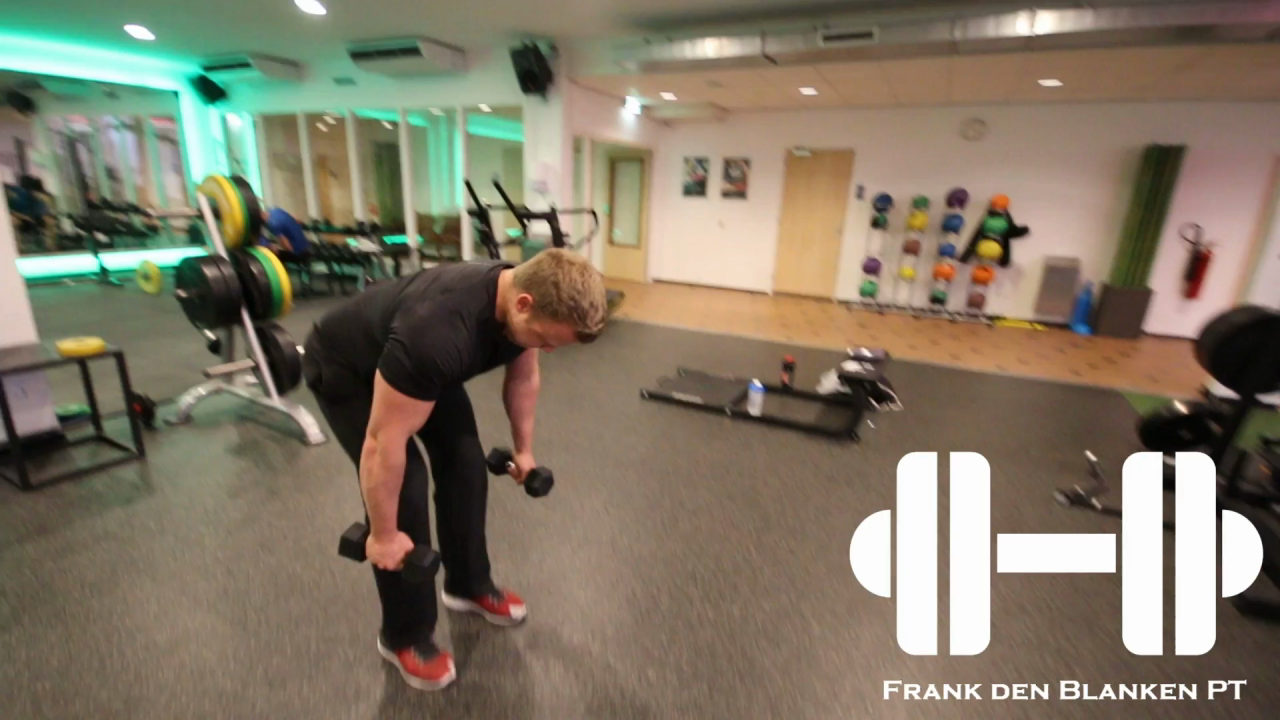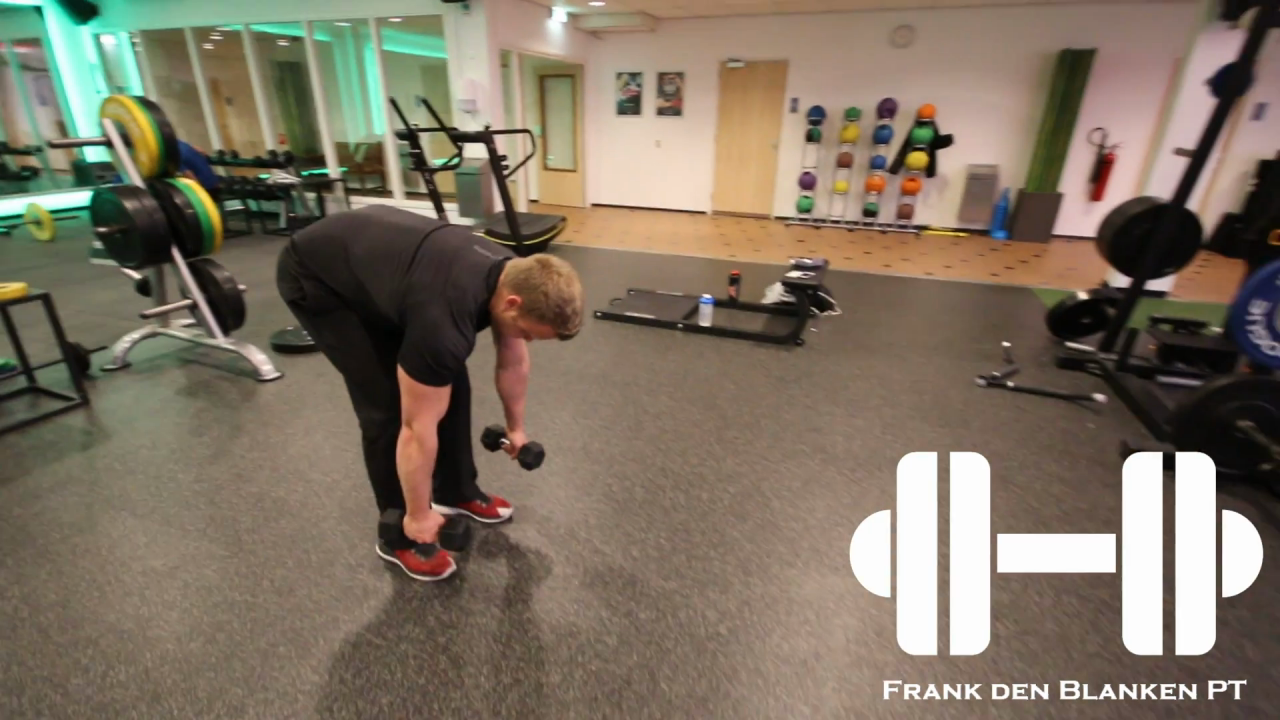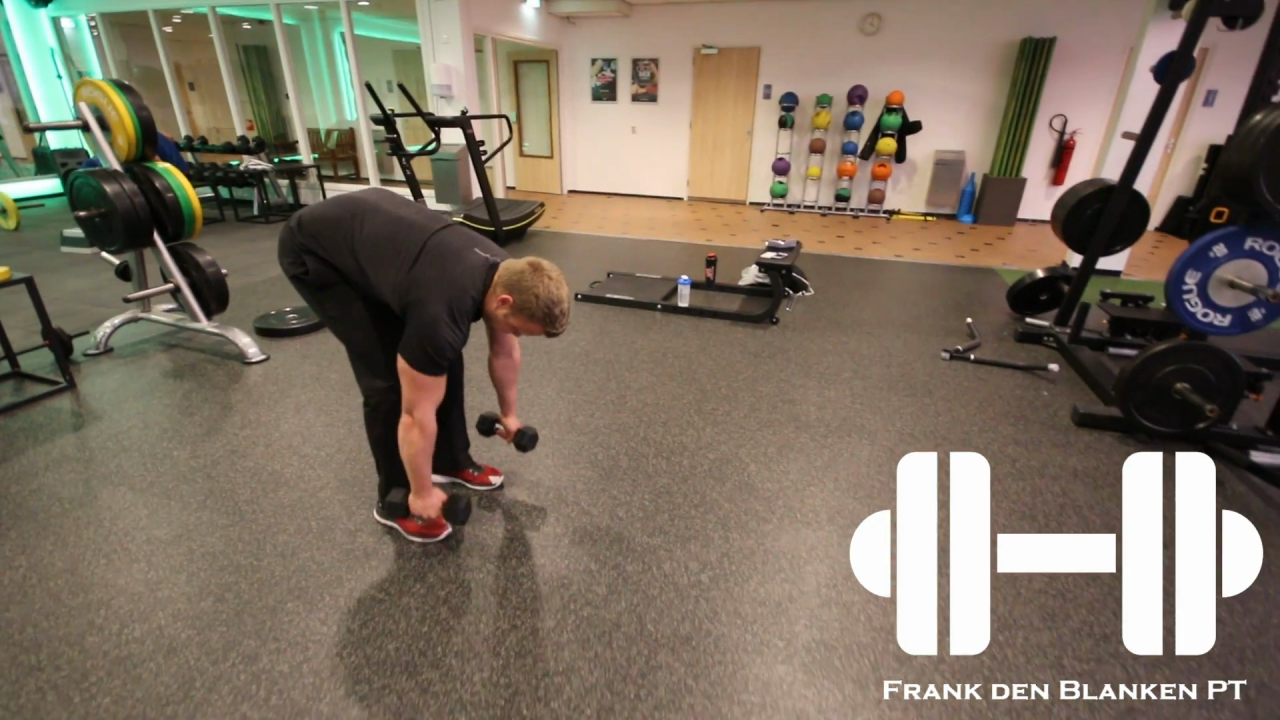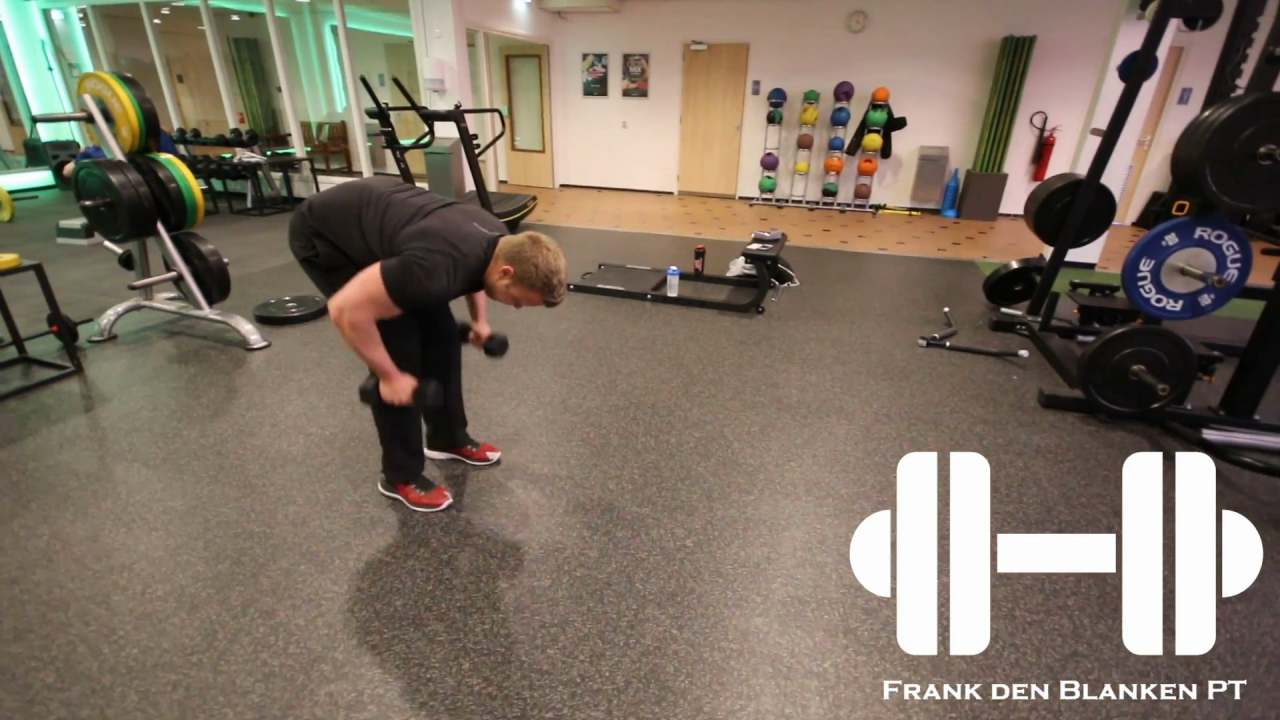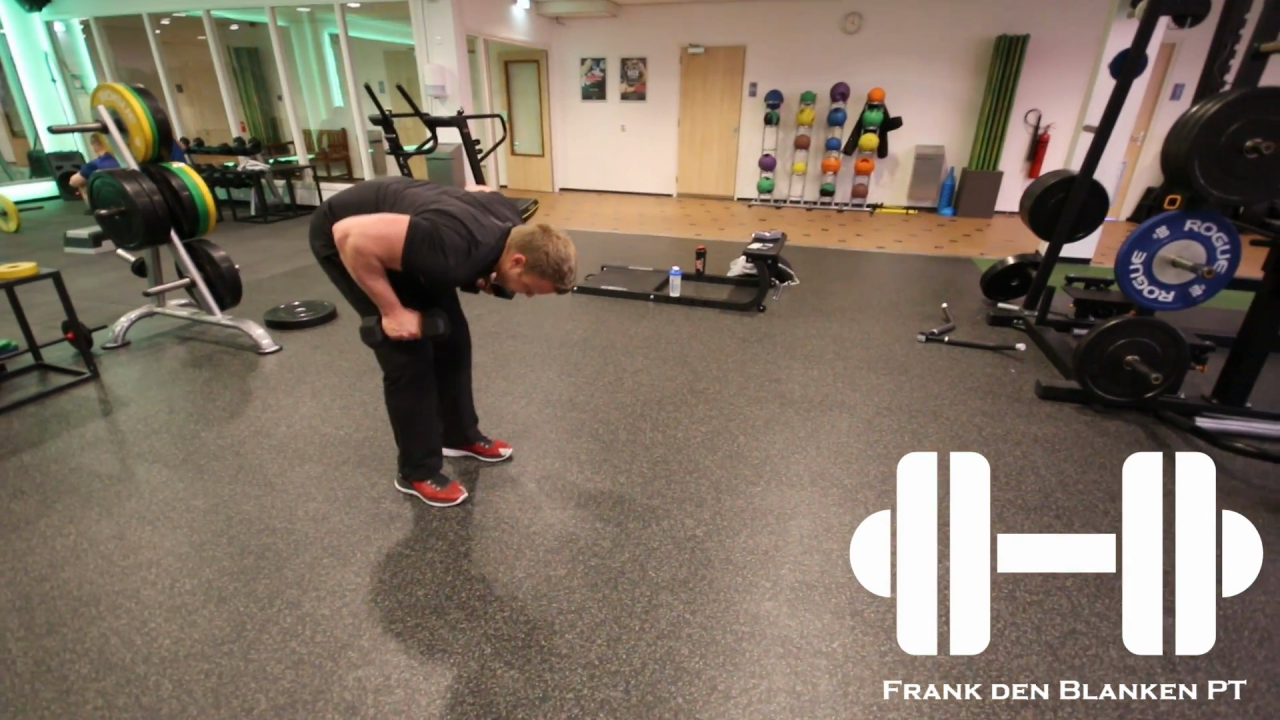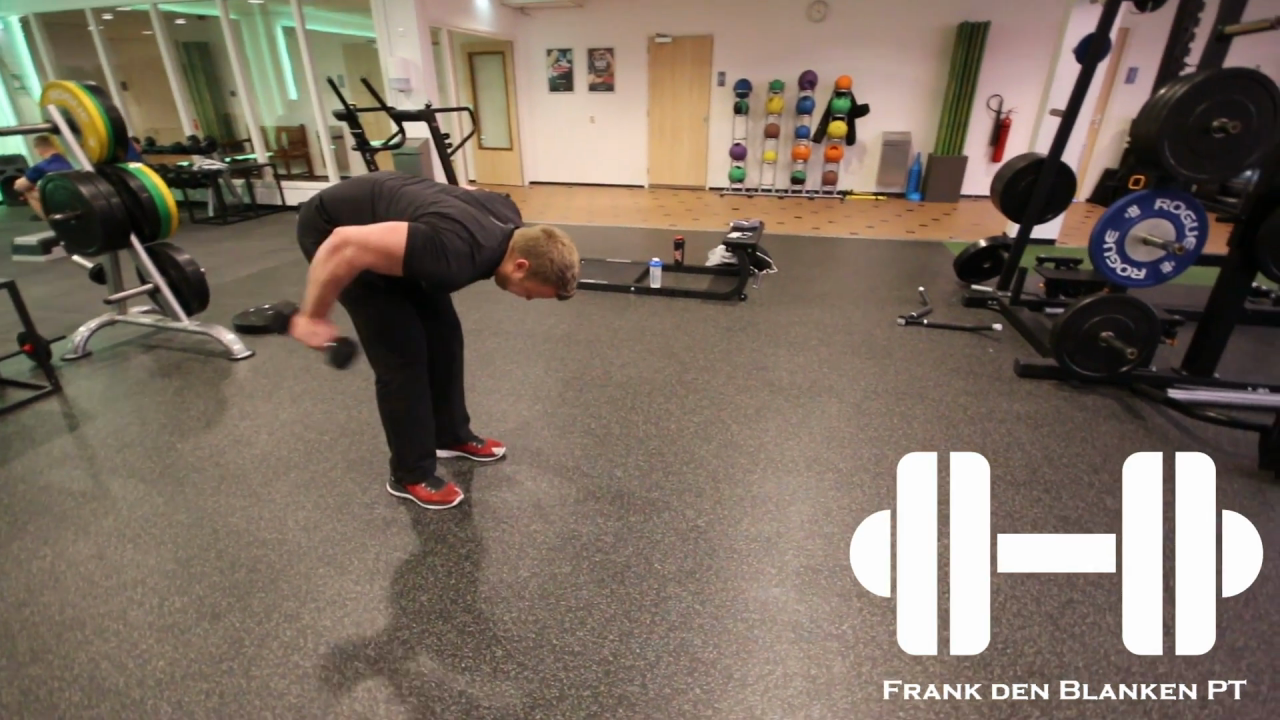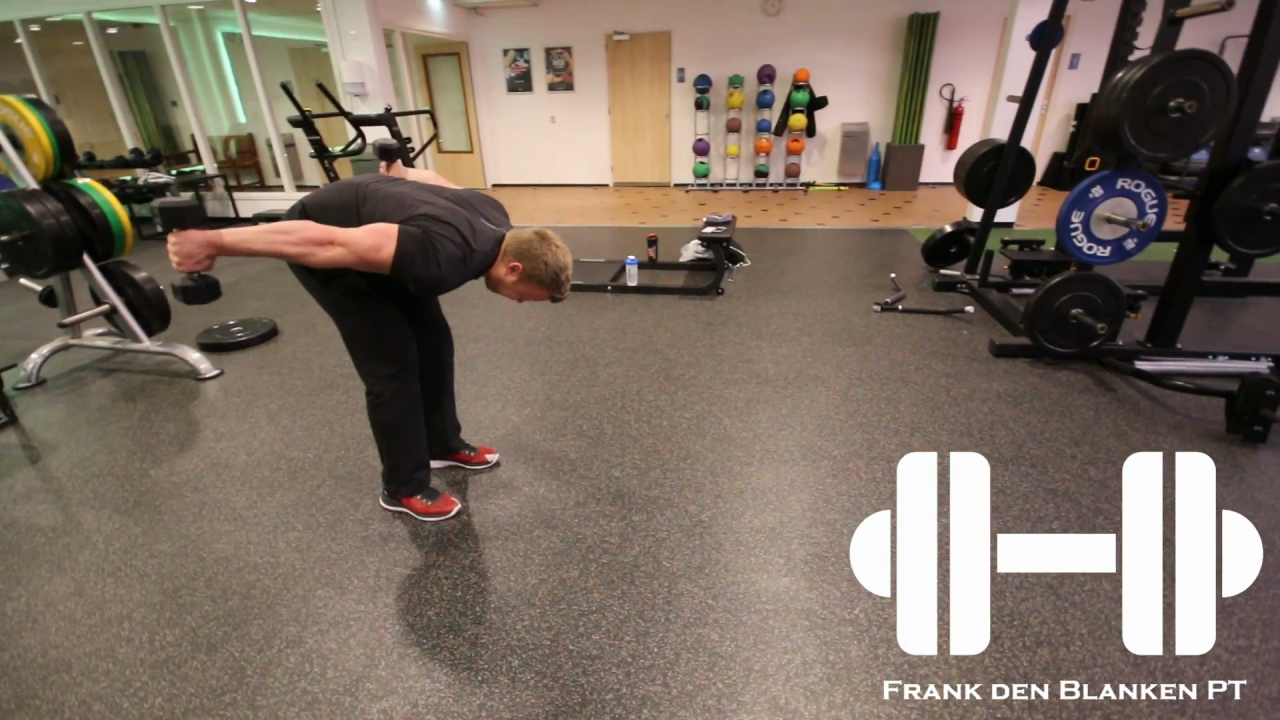
dt=0.5s
person 1, frame 1
left shoulder: (525, 296)
right shoulder: (439, 331)
left elbow: (522, 377)
right elbow: (384, 442)
left wrist: (523, 449)
right wrist: (384, 534)
left hip: (408, 360)
right hip: (343, 369)
left knee: (465, 466)
right knee: (403, 488)
left ankle: (469, 586)
right ankle: (404, 637)
person 1, frame 2
left shoulder: (513, 275)
right shoulder: (443, 320)
left elbow: (513, 364)
right elbow: (418, 429)
left wrist: (516, 428)
right wrist: (419, 515)
left hip: (371, 252)
right hip: (315, 277)
left knee: (450, 384)
right knee: (387, 404)
left ankle: (457, 492)
right ankle: (401, 537)
person 1, frame 3
left shoulder: (504, 274)
right shoulder: (441, 312)
left elbow: (505, 353)
right elbow: (418, 416)
left wrist: (508, 413)
right wrist: (422, 493)
right hip: (314, 250)
left knee: (443, 360)
right knee: (387, 377)
left ankle: (451, 461)
person 1, frame 4
left shoulder: (500, 243)
right shoulder: (436, 269)
right elbow: (345, 310)
left wrist: (479, 319)
right wrist: (389, 377)
left hip: (373, 209)
right hip: (323, 235)
left knee: (441, 333)
right knee: (399, 346)
left ankle: (449, 437)
right ankle: (401, 475)
person 1, frame 5
left shoulder: (511, 224)
right shoulder: (451, 252)
left elbow: (479, 190)
right elbow: (350, 235)
left wrist: (482, 272)
right wrist: (392, 311)
left hip: (392, 214)
right hip: (342, 235)
left knee: (451, 335)
right knee: (408, 352)
left ankle: (461, 436)
right ankle: (418, 472)
person 1, frame 6
left shoulder: (508, 221)
right shoulder: (453, 257)
left elbow: (467, 192)
right elbow: (346, 244)
right wrist: (313, 317)
left hip: (382, 212)
right hip: (330, 225)
left knee: (443, 333)
right knee: (403, 351)
left ankle: (451, 436)
right ankle: (411, 475)
person 1, frame 7
left shoulder: (494, 221)
right shoulder: (443, 259)
left elbow: (427, 177)
right elbow: (325, 243)
left wrist: (396, 171)
right wrist: (212, 244)
left hip: (364, 213)
right hip: (321, 232)
left knee: (433, 341)
right knee: (393, 362)
left ankle: (443, 444)
right ankle: (405, 488)
